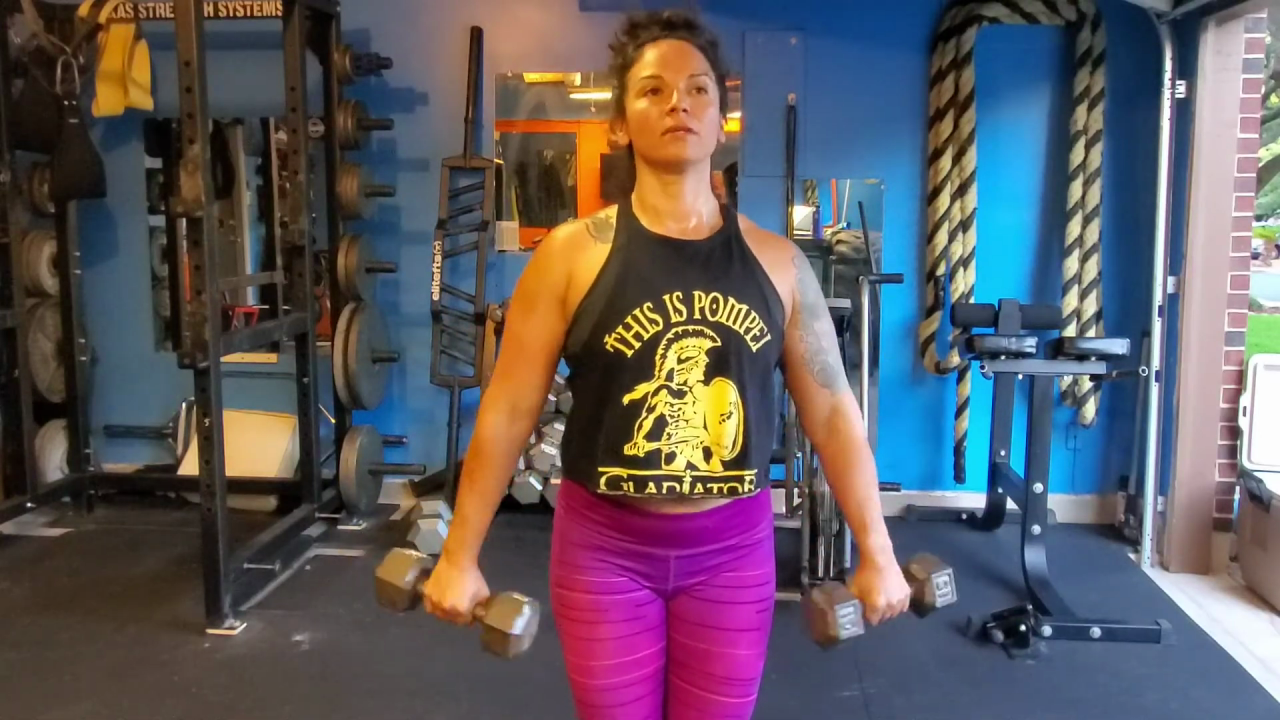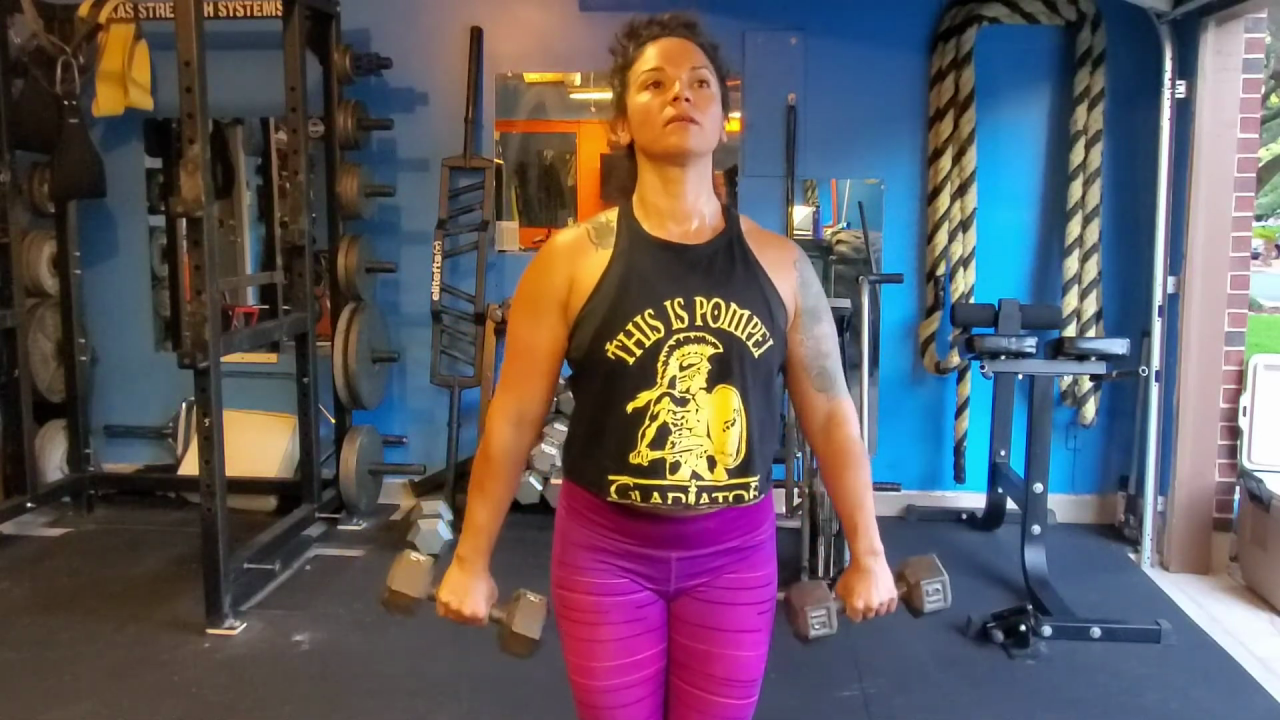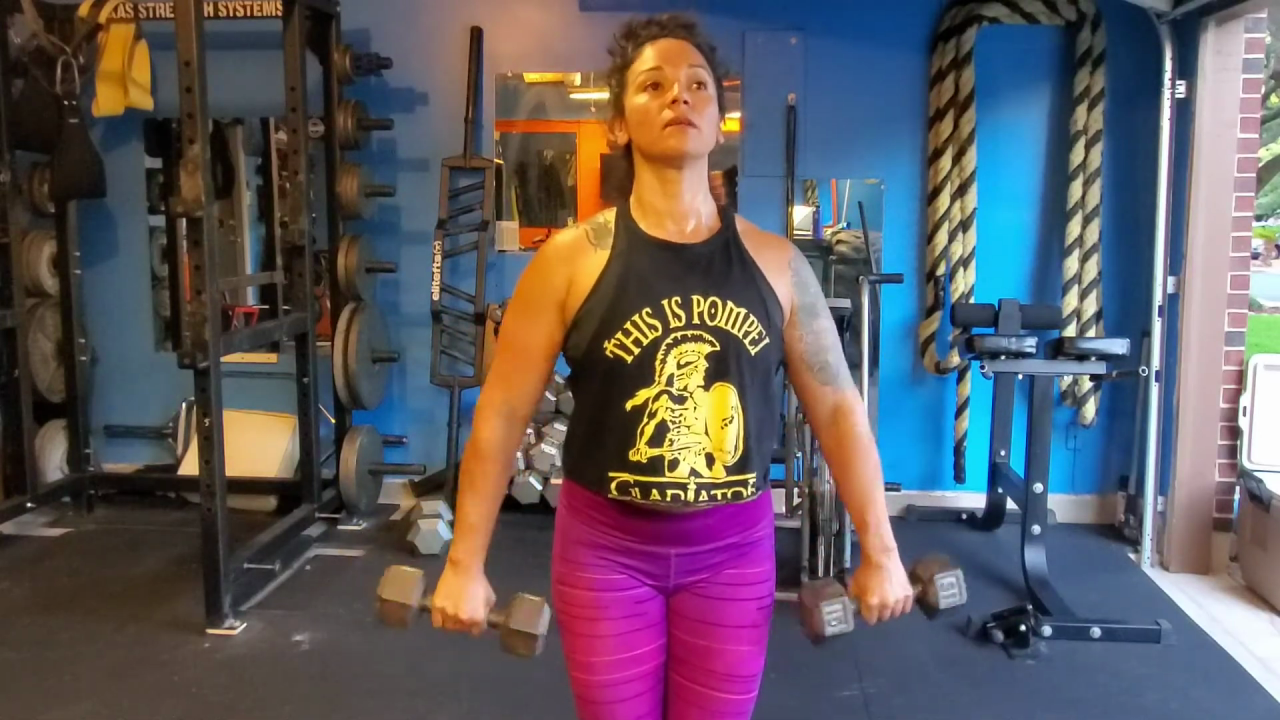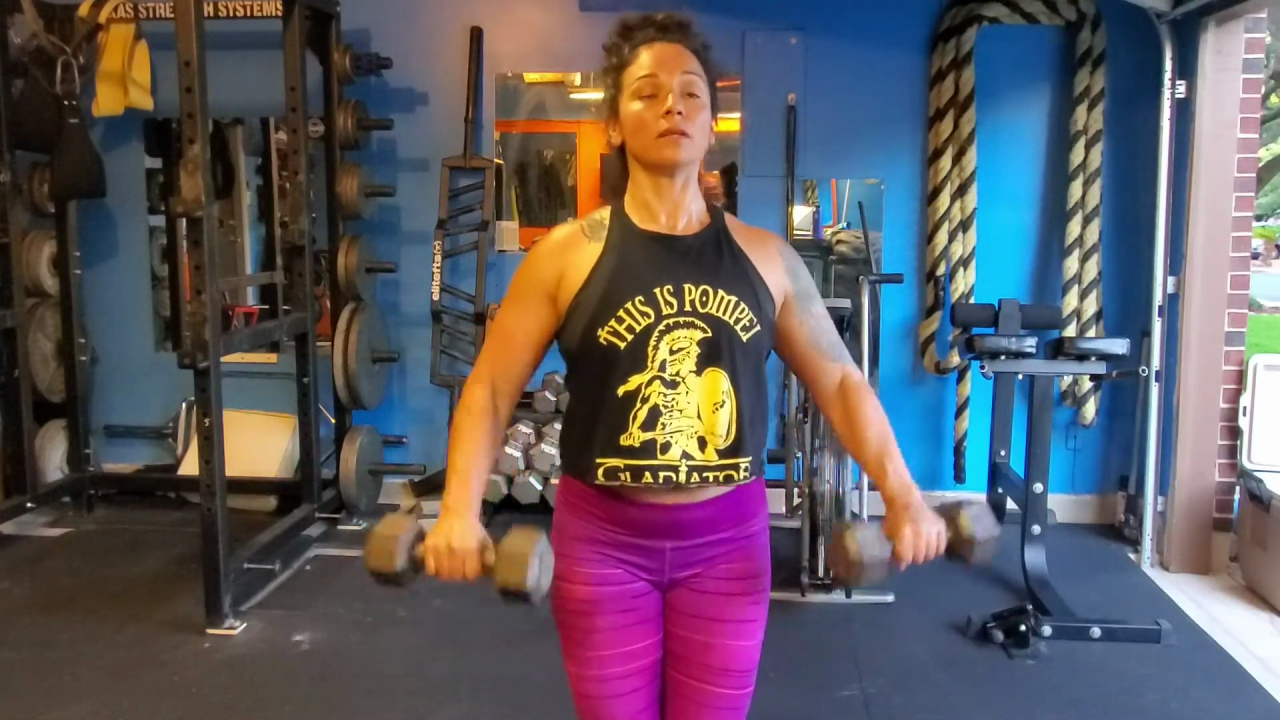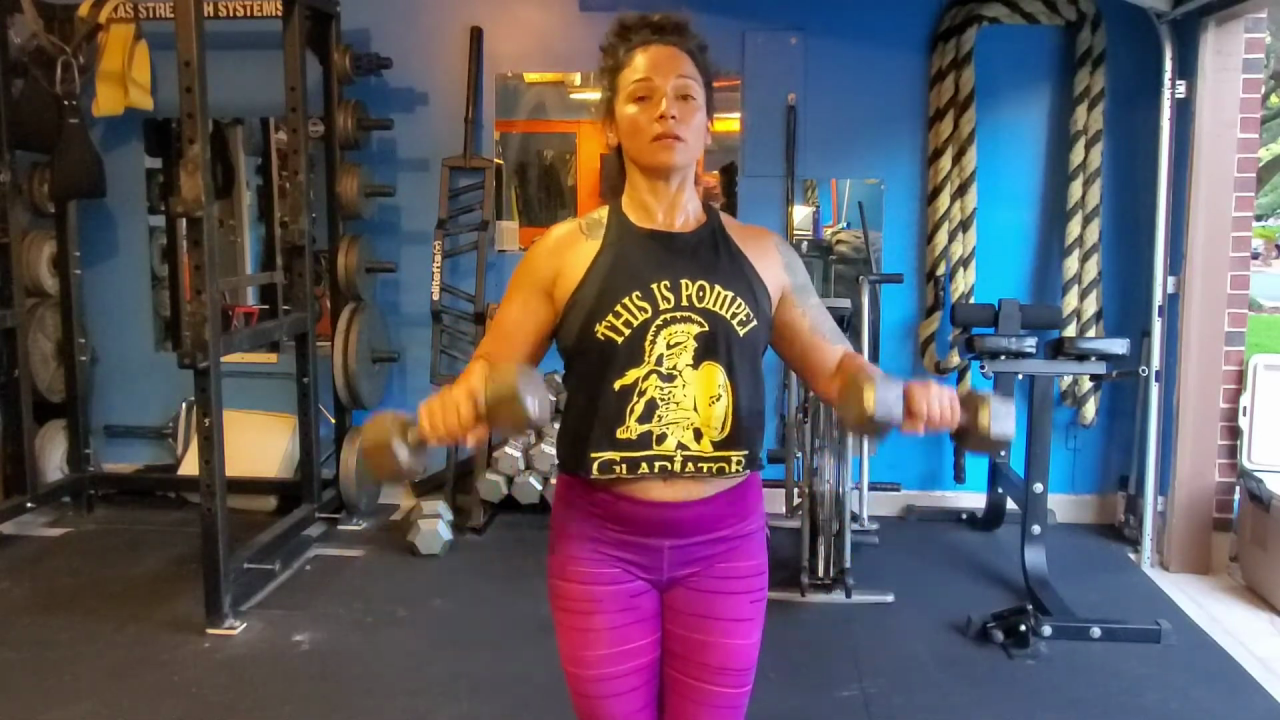
dt=0.2s
person 1, frame 1
left shoulder: (777, 260)
right shoulder: (571, 254)
left elbow: (831, 411)
right elbow: (507, 411)
left wrist: (876, 553)
right wrist: (460, 555)
left hip: (731, 549)
right hip: (604, 546)
person 1, frame 2
left shoulder: (780, 262)
right shoulder: (572, 259)
left elbow: (830, 416)
right elbow: (513, 420)
left wrist: (867, 555)
right wrist: (471, 561)
left hip: (734, 552)
right hip: (605, 549)
person 1, frame 3
left shoulder: (776, 262)
right shoulder: (570, 259)
left elbow: (837, 408)
right elbow: (500, 416)
left wrist: (879, 551)
right wrist: (466, 563)
left hip: (731, 549)
right hip: (605, 545)
person 1, frame 4
left shoulder: (764, 255)
right shoulder: (568, 252)
left elbow: (838, 380)
right elbow: (489, 388)
left wrist: (902, 492)
right wrist: (459, 510)
left hip: (727, 539)
right hip: (603, 538)
person 1, frame 5
left shoulder: (762, 253)
right shoulder: (566, 250)
left elbow: (837, 367)
right elbow: (489, 372)
left wrist: (904, 397)
right wrist: (457, 405)
left hip: (724, 538)
right hip: (601, 538)
